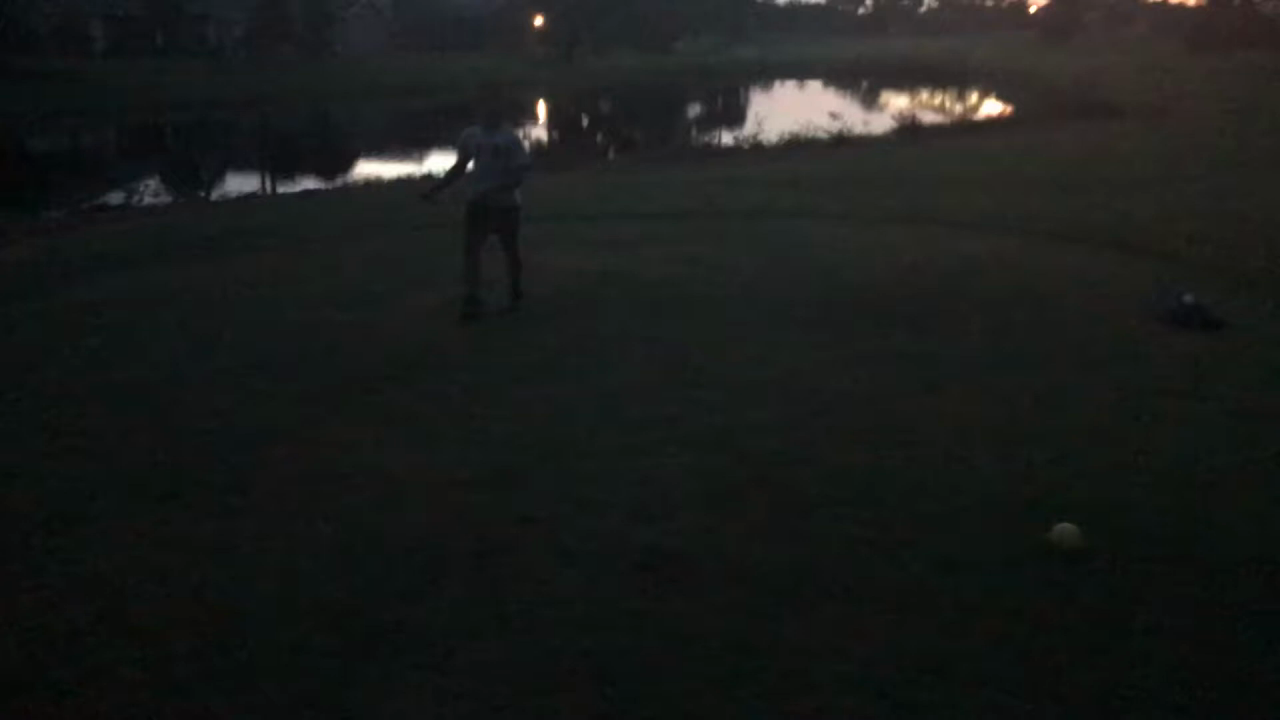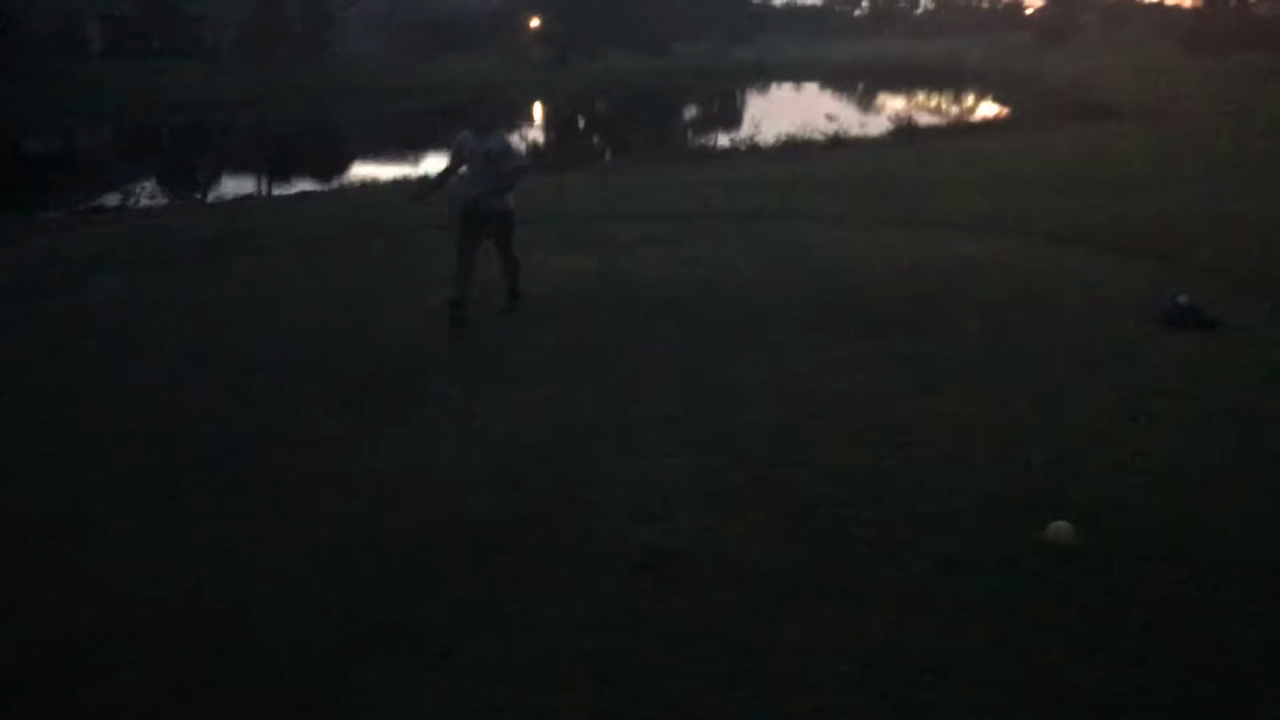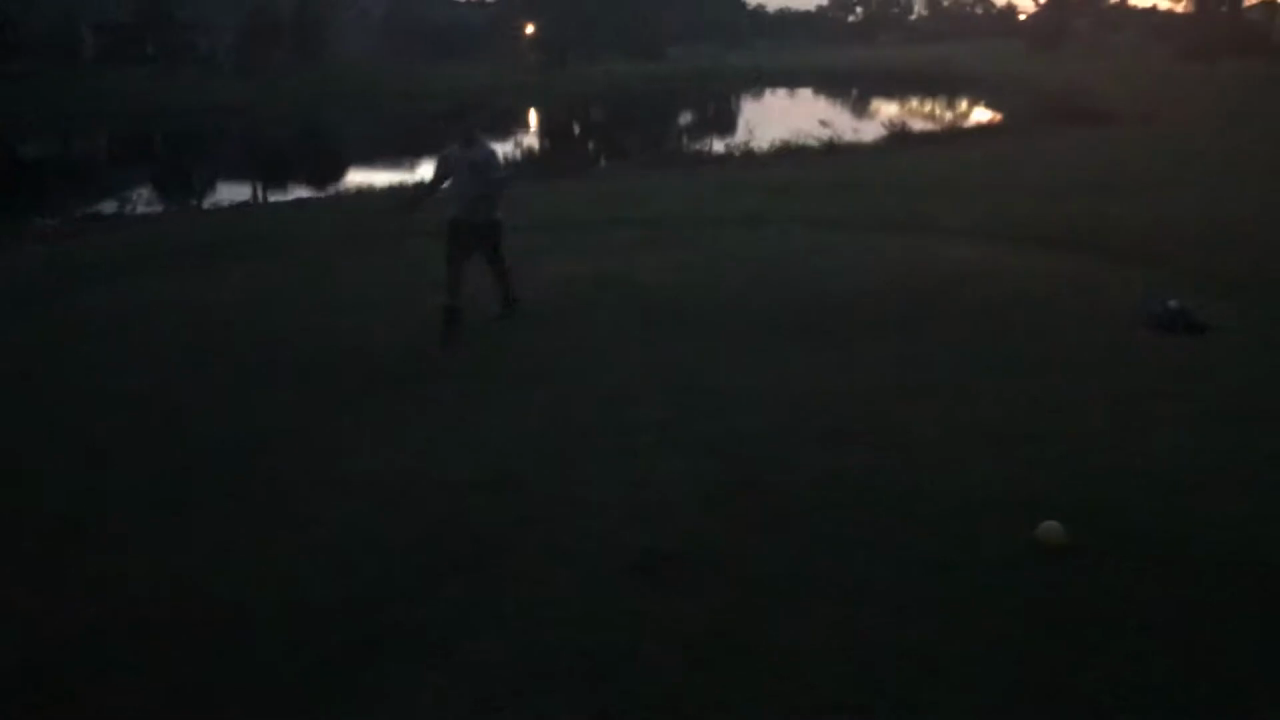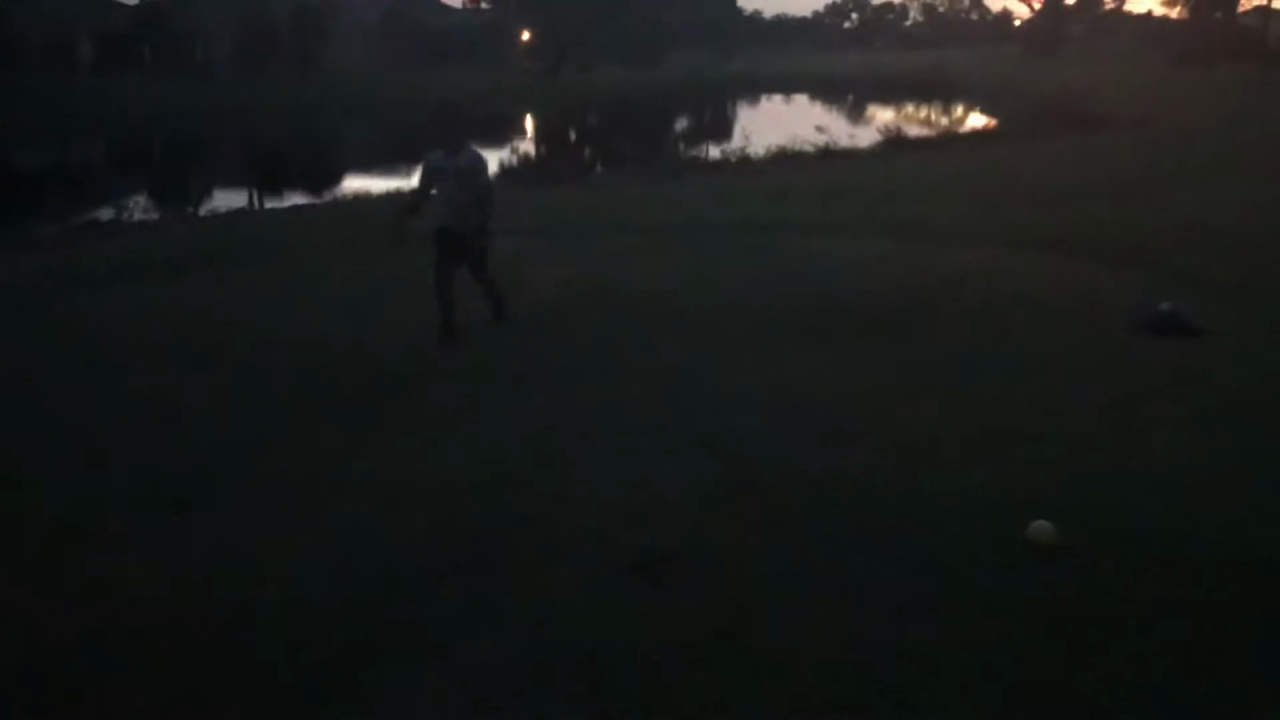
dt=0.1s
person 1, frame 1
left shoulder: (509, 138)
right shoulder: (471, 135)
left elbow: (519, 174)
right elbow: (460, 167)
left wrist: (492, 191)
right wrist: (437, 189)
left hip: (506, 203)
right hip: (478, 201)
left knee: (510, 249)
right knee: (471, 246)
left ankle: (515, 292)
right ankle: (472, 301)
person 1, frame 2
left shoulder: (500, 143)
right shoulder: (464, 139)
left elbow: (511, 179)
right elbow: (452, 168)
left wrist: (483, 195)
right wrist: (430, 186)
left hip: (498, 208)
right hip: (470, 206)
left knee: (506, 252)
right knee: (464, 252)
left ankle: (514, 292)
right ankle: (459, 307)
person 1, frame 3
left shoulder: (486, 154)
right shoulder: (450, 153)
left elbow: (495, 191)
right elbow: (436, 182)
right wrist: (417, 197)
left hip: (486, 220)
right hip: (459, 219)
left knee: (495, 265)
right knee: (453, 265)
left ankle: (508, 300)
right ankle: (451, 319)
person 1, frame 4
left shoulder: (473, 159)
right shoulder: (434, 160)
left elbow: (486, 196)
right elbow: (423, 193)
left wrist: (480, 231)
right wrist: (406, 217)
left hip: (474, 227)
right hip: (446, 227)
left knee: (479, 274)
right knee: (442, 275)
left ankle: (496, 303)
right ankle: (448, 323)
